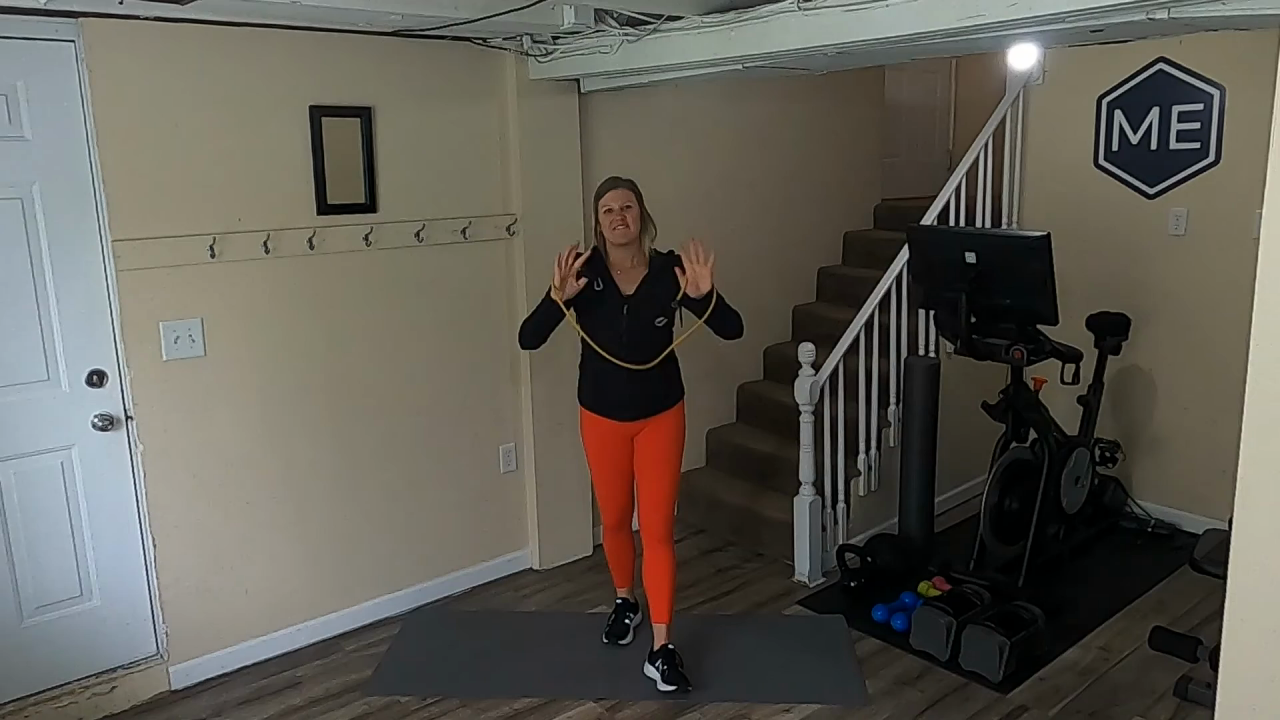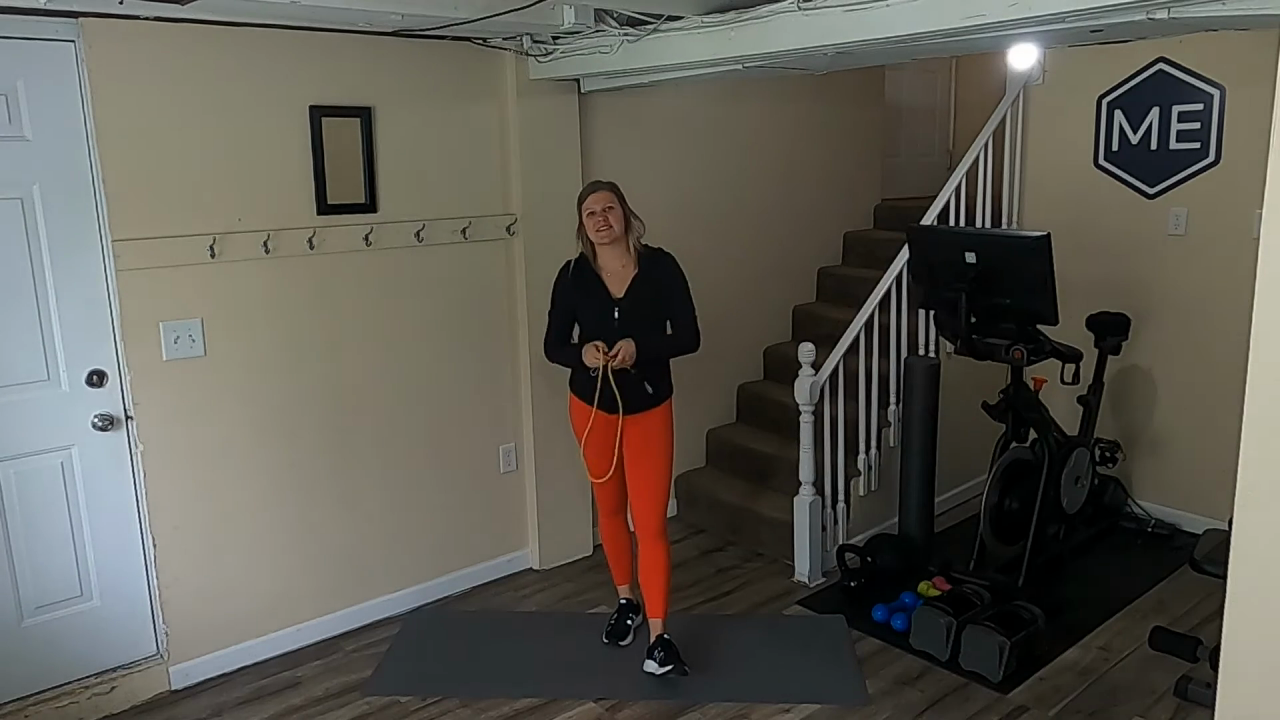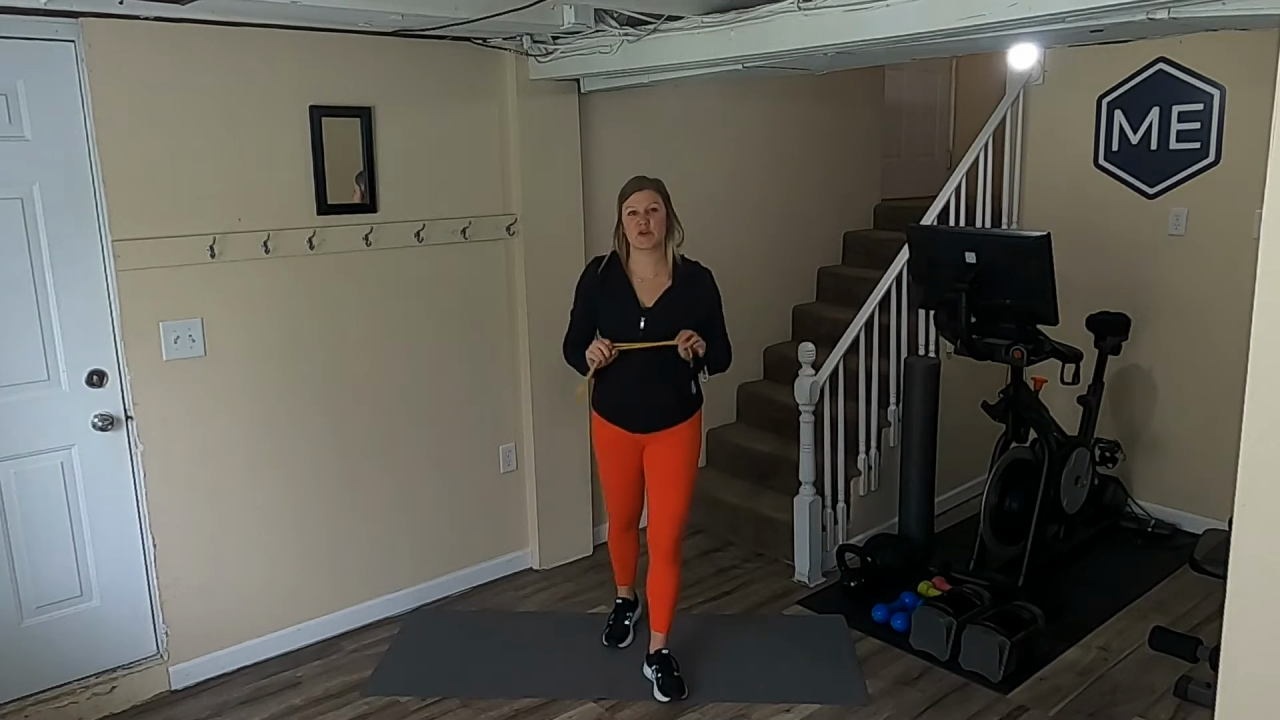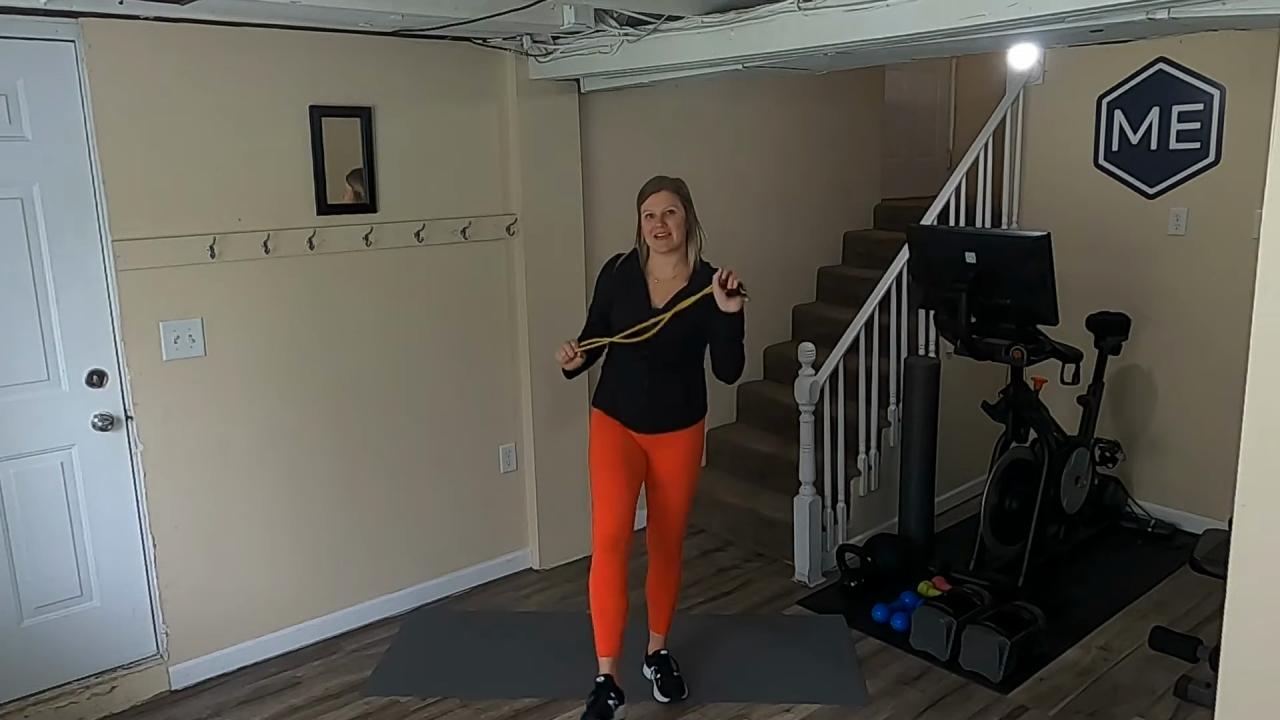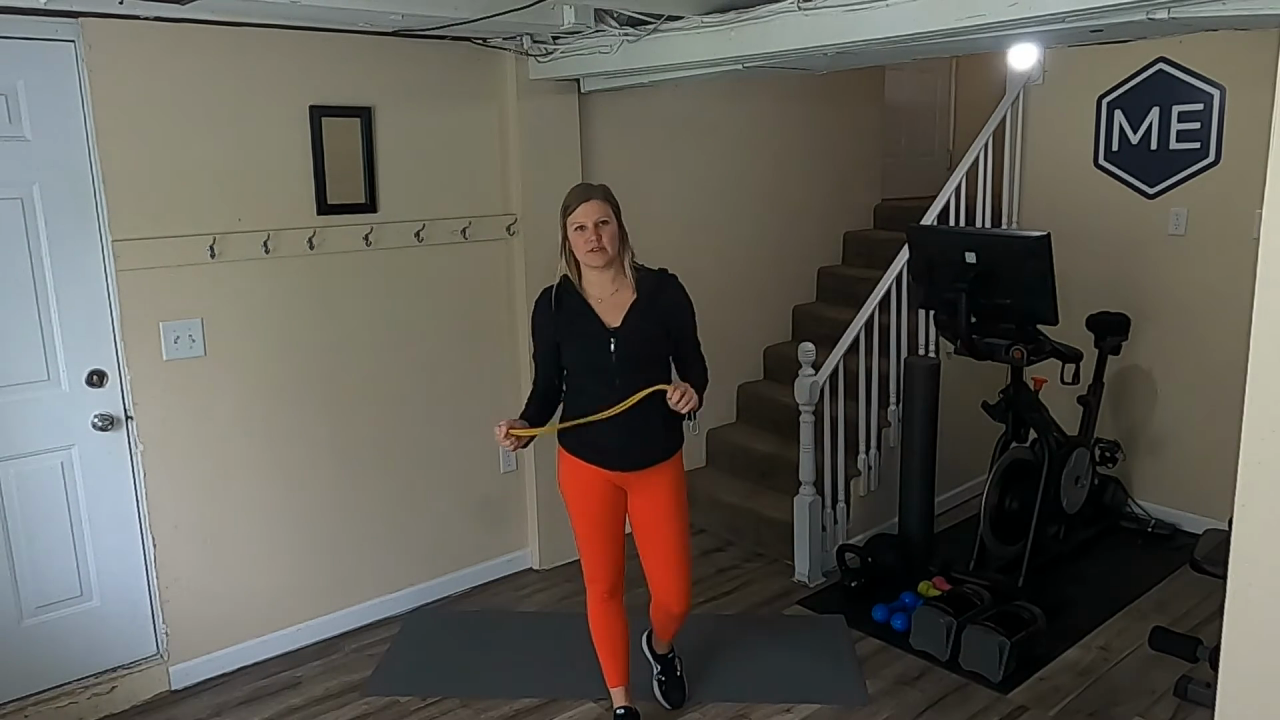
dt=1s
person 1, frame 1
left shoulder: (670, 268)
right shoulder: (583, 273)
left elbow: (732, 330)
right elbow: (529, 340)
left wrist: (704, 296)
right wrist: (556, 297)
left hip: (661, 415)
right hip: (601, 416)
left knee: (657, 528)
right knee: (615, 520)
left ankle: (661, 649)
right ankle: (624, 602)
person 1, frame 2
left shoulder: (660, 266)
right shoulder: (572, 275)
left elbow: (689, 338)
right elbow: (552, 345)
left wrist: (639, 347)
right wrist: (582, 351)
left hip: (649, 408)
right hip: (591, 407)
left knee: (651, 522)
right knee: (611, 508)
left ankle: (659, 639)
right ankle: (626, 602)
person 1, frame 3
left shoulder: (696, 280)
right shoulder: (599, 275)
left elbow: (720, 359)
right elbow: (571, 348)
left wrist: (697, 354)
right wrist: (591, 356)
left hip: (675, 427)
right hip: (613, 423)
left knee: (666, 542)
right knee: (621, 523)
left ankle: (659, 652)
right ankle: (626, 599)
person 1, frame 4
left shoulder: (712, 285)
right shoulder: (618, 273)
left elbow: (729, 371)
right elbow: (594, 337)
left wrist: (731, 313)
right wrist: (573, 356)
left hip: (680, 431)
right hip: (615, 422)
left knee: (667, 546)
right knee: (611, 537)
left ankle: (658, 652)
person 1, frame 5
left shoulder: (663, 291)
right shoulder: (553, 305)
left elbow: (693, 369)
right elbow: (547, 388)
left wrist: (690, 393)
right wrist: (523, 425)
left hip: (657, 463)
right hip: (586, 465)
left knee: (674, 594)
right knee: (604, 586)
left ankle: (661, 648)
